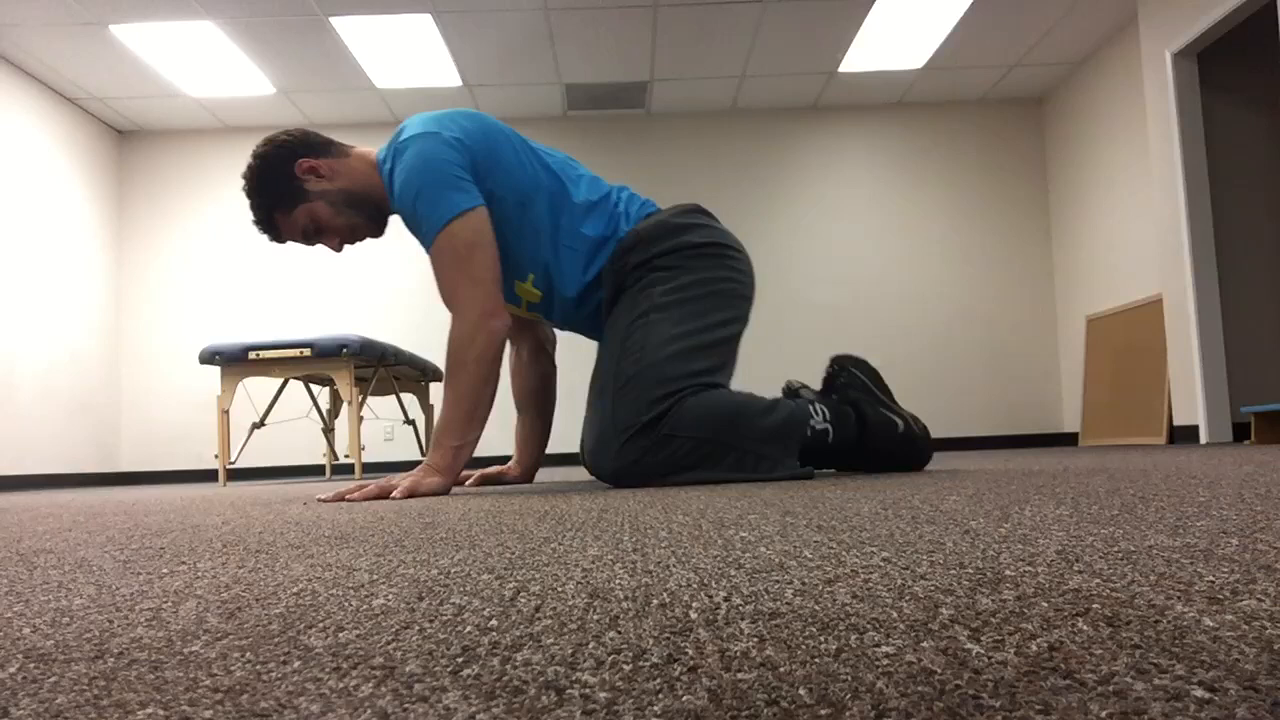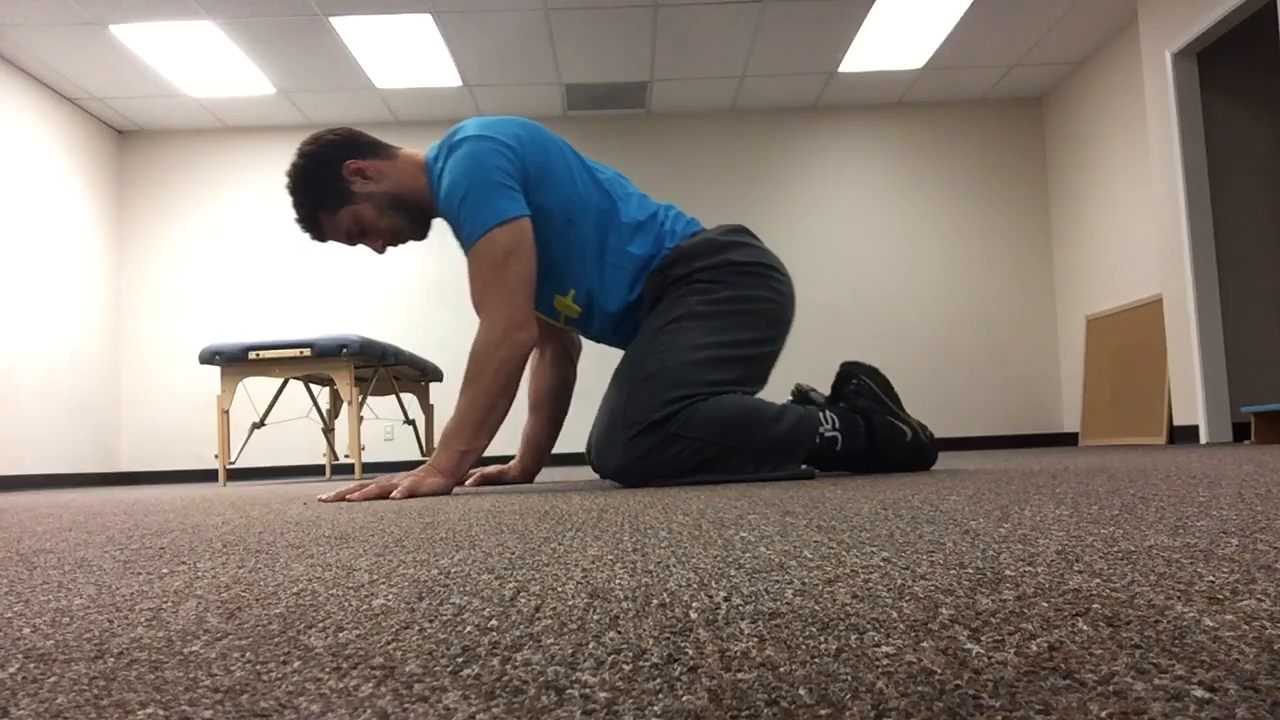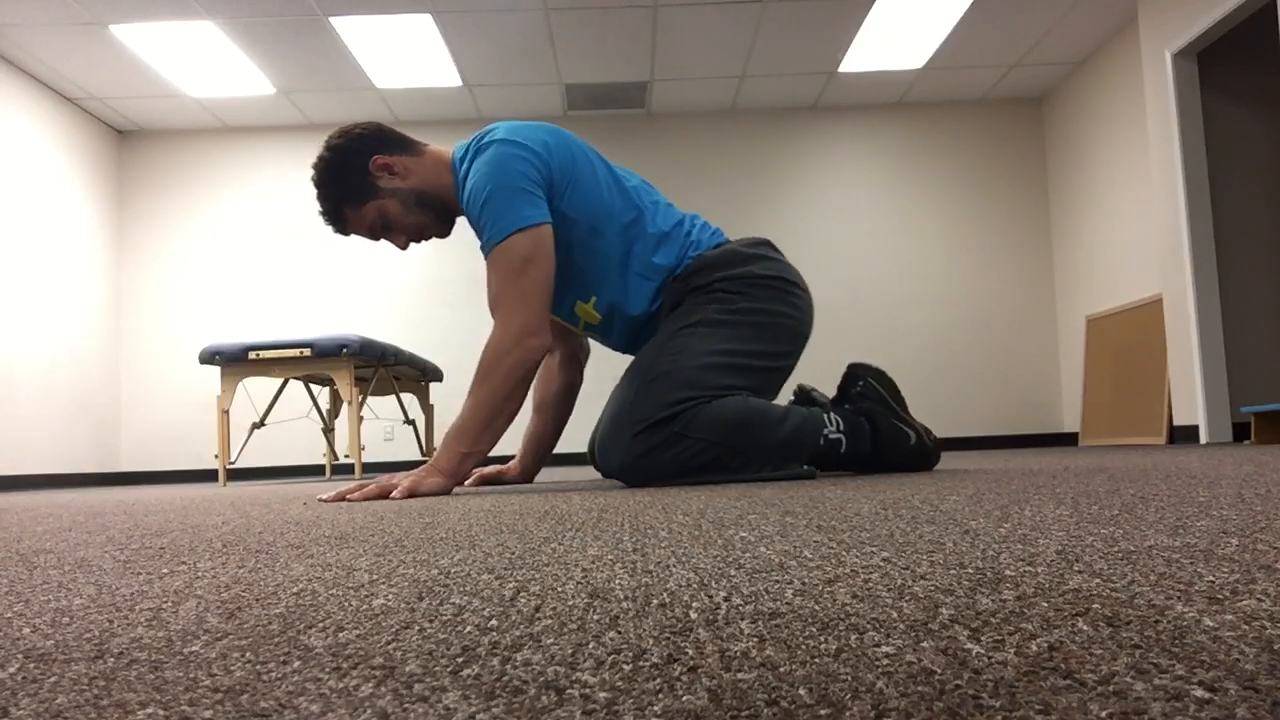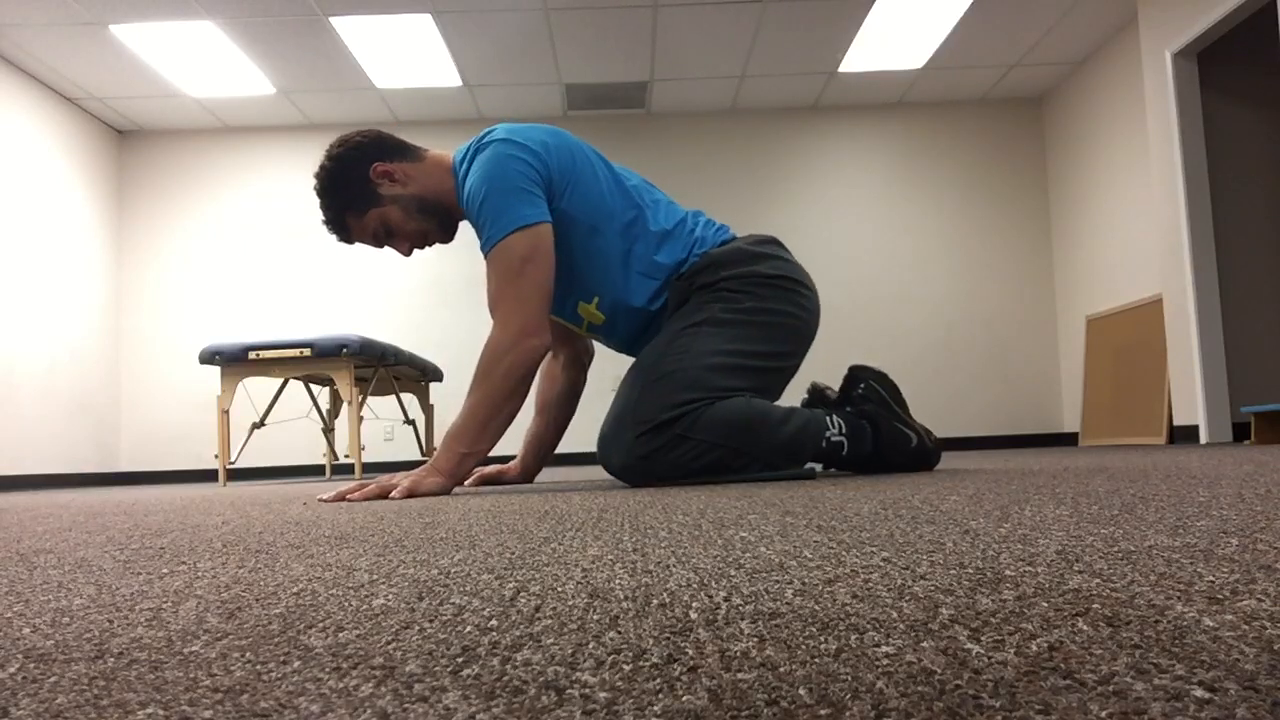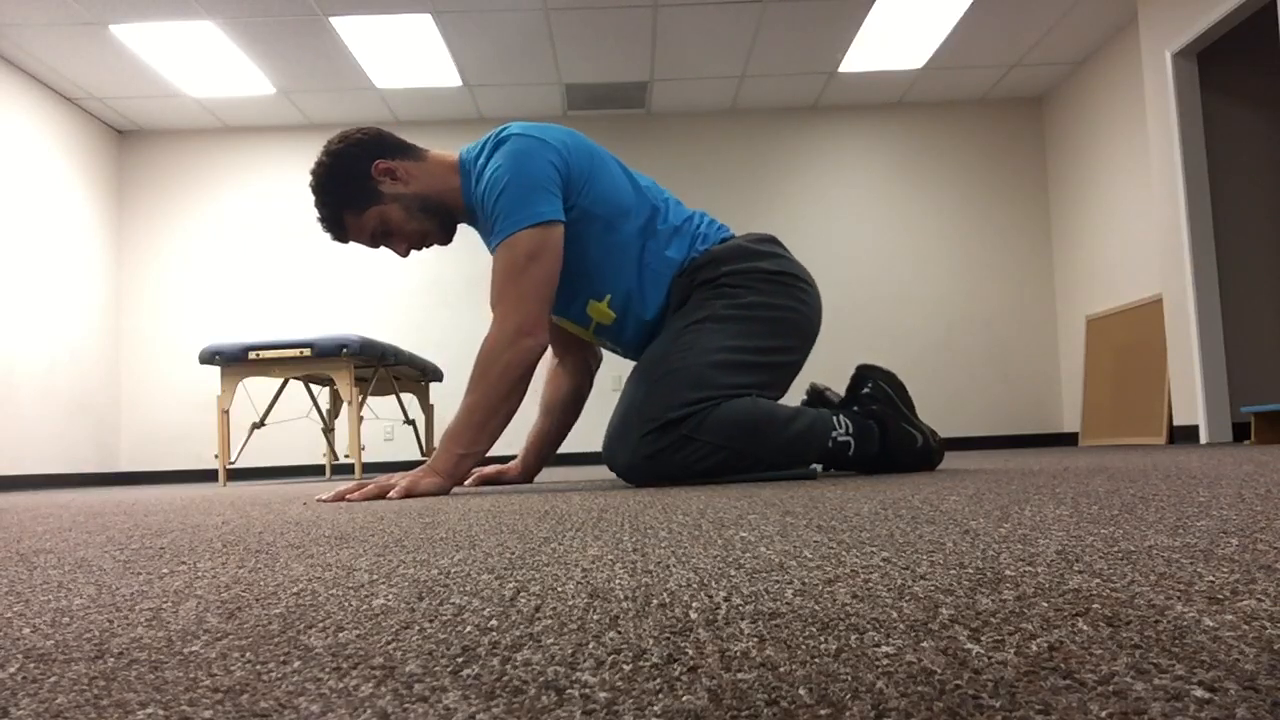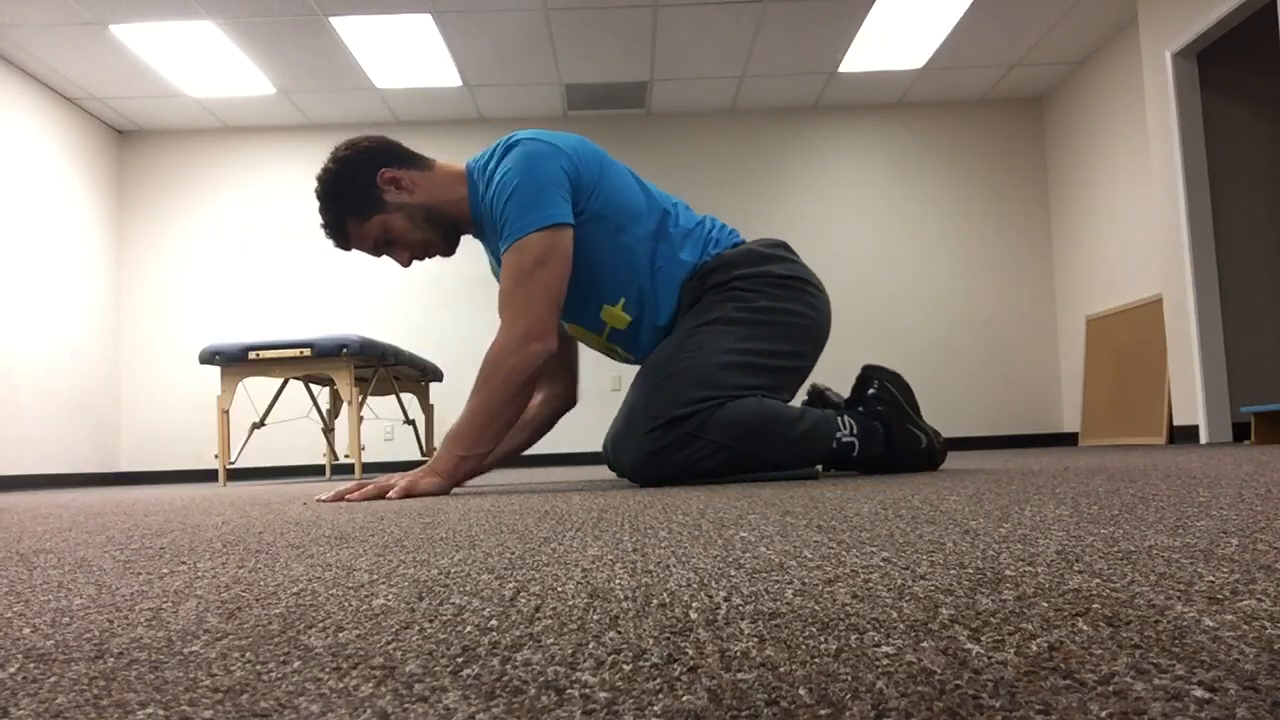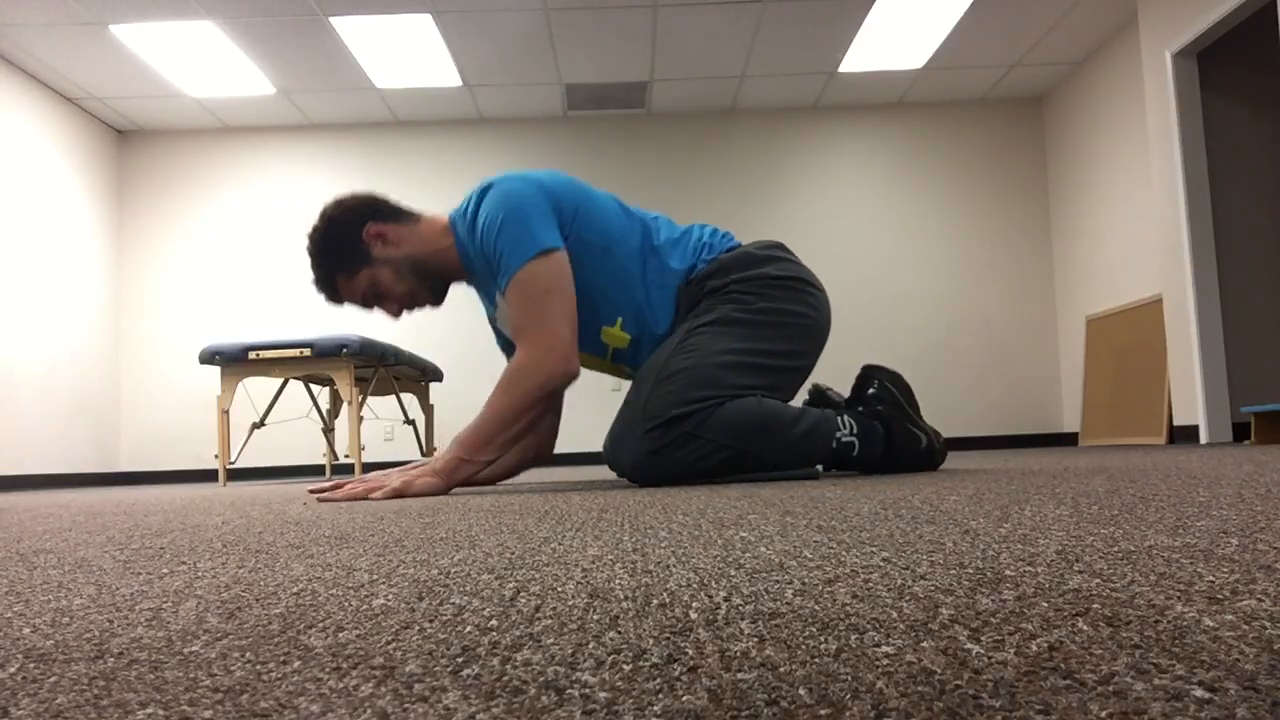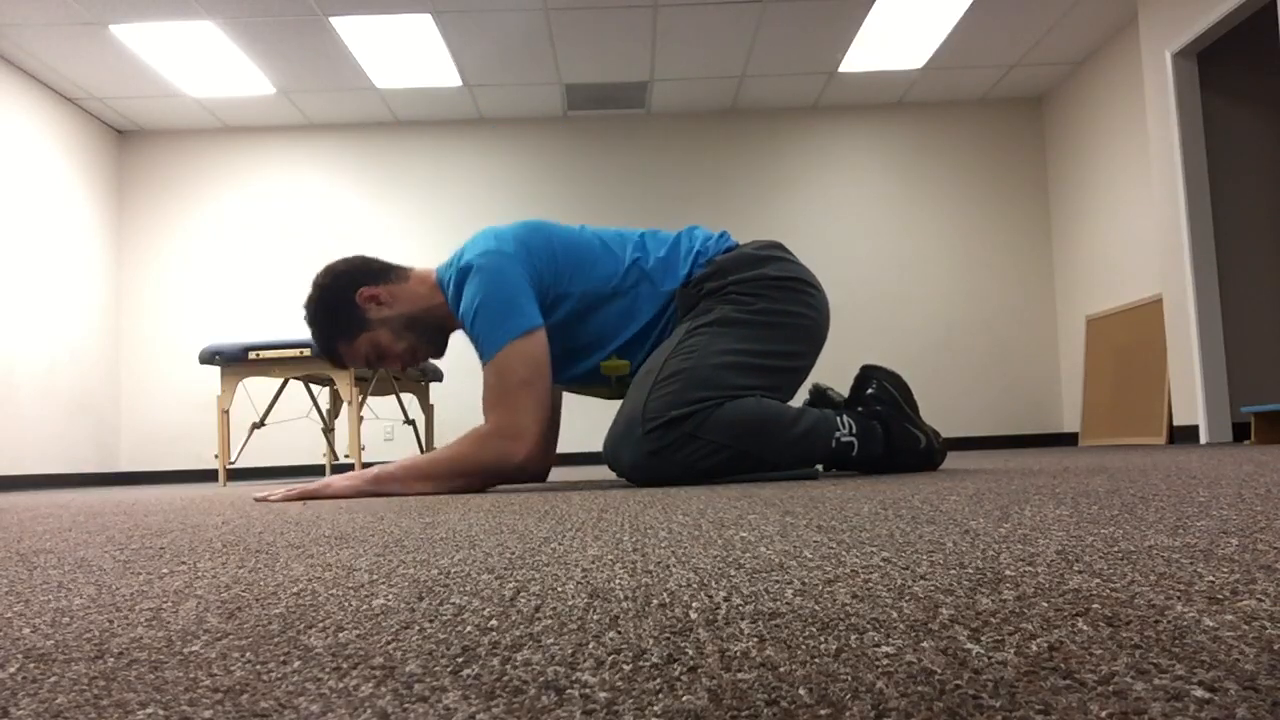
dt=0.3s
person 1, frame 1
left shoulder: (421, 155)
right shoulder: (430, 176)
left elbow: (482, 321)
right elbow: (529, 335)
left wrist: (440, 465)
right wrist: (524, 460)
left hip: (680, 264)
right hip: (657, 278)
left knee: (628, 449)
right knee: (616, 448)
left ankle: (839, 419)
right ankle: (808, 417)
person 1, frame 2
left shoulder: (471, 159)
right shoulder: (472, 182)
left elbow: (509, 330)
right elbow: (554, 342)
left wrist: (444, 466)
right wrist: (527, 463)
left hip: (720, 282)
right hip: (702, 290)
left knee: (636, 448)
right knee: (621, 452)
left ankle: (847, 428)
right ankle: (816, 420)
person 1, frame 3
left shoulder: (497, 162)
right shoulder: (495, 183)
left elbow: (523, 336)
right elbow: (564, 347)
left wrist: (446, 466)
right wrist: (526, 464)
left hip: (738, 292)
right hip: (729, 299)
left knee: (636, 445)
right knee: (622, 450)
left ankle: (852, 429)
right ankle: (836, 421)
person 1, frame 4
left shoulder: (496, 163)
right shoulder: (501, 187)
left elbow: (522, 337)
right elbow: (567, 350)
left wrist: (445, 466)
right wrist: (526, 465)
left hip: (746, 290)
right hip: (733, 297)
left knee: (639, 447)
right knee: (638, 448)
left ankle: (854, 431)
right ankle: (827, 417)
person 1, frame 5
left shoulder: (512, 160)
right shoulder: (495, 210)
left elbow: (520, 337)
right elbow: (574, 359)
left wrist: (443, 468)
right wrist: (525, 466)
left hip: (749, 291)
right hip: (711, 306)
left knee: (647, 447)
right knee: (639, 451)
left ankle: (859, 429)
right ankle: (832, 420)
person 1, frame 6
left shoulder: (521, 167)
right shoulder: (504, 229)
left elbow: (528, 342)
right elbow: (555, 385)
left wrist: (443, 469)
right wrist: (463, 461)
left hip: (757, 294)
right hip: (721, 309)
left knee: (649, 447)
right knee: (635, 453)
left ankle: (862, 431)
right ankle: (829, 419)
person 1, frame 7
left shoulder: (502, 209)
right shoulder: (493, 277)
left elbow: (551, 360)
right elbow: (534, 435)
left wrist: (442, 469)
right wrist: (438, 468)
left hip: (761, 293)
right hip: (724, 311)
left knee: (652, 448)
right knee: (635, 453)
left ankle: (865, 431)
right ankle: (837, 417)
person 1, frame 8
left shoulder: (486, 271)
right shoulder: (506, 310)
left elbow: (515, 445)
right elbow: (531, 459)
left wrist: (374, 479)
right wrist: (391, 482)
left hip: (758, 293)
right hip: (739, 305)
left knee: (649, 447)
right knee: (636, 453)
left ankle: (862, 433)
right ankle: (841, 413)
